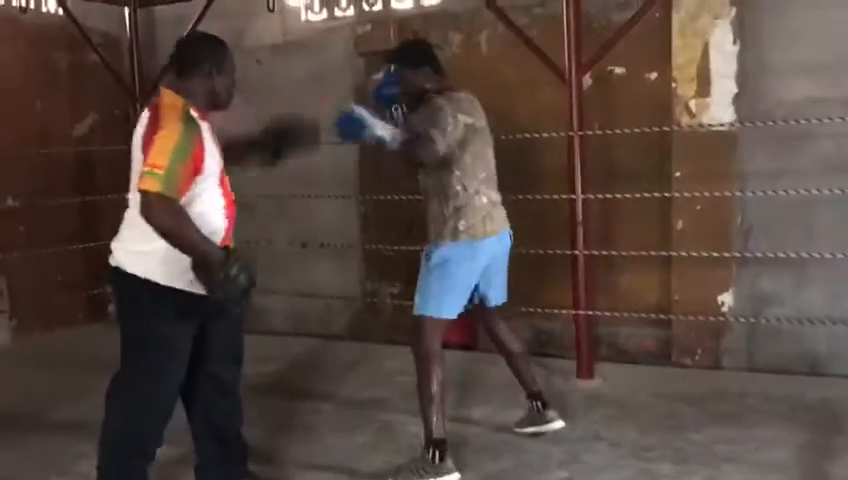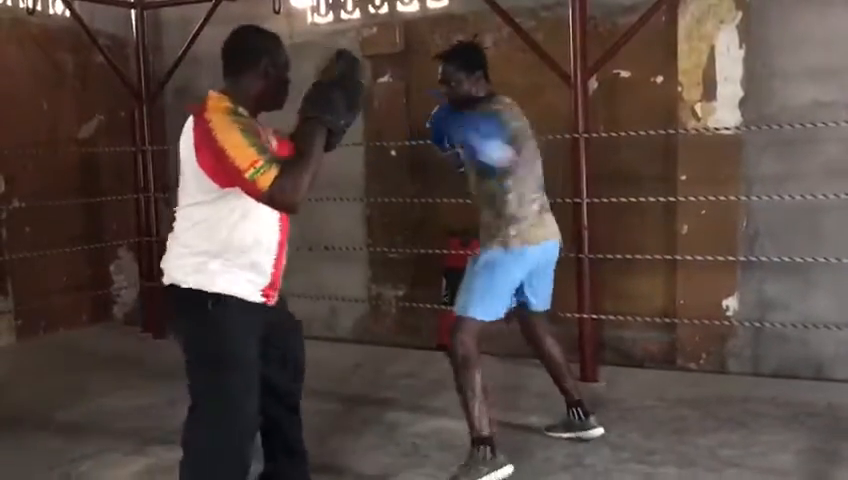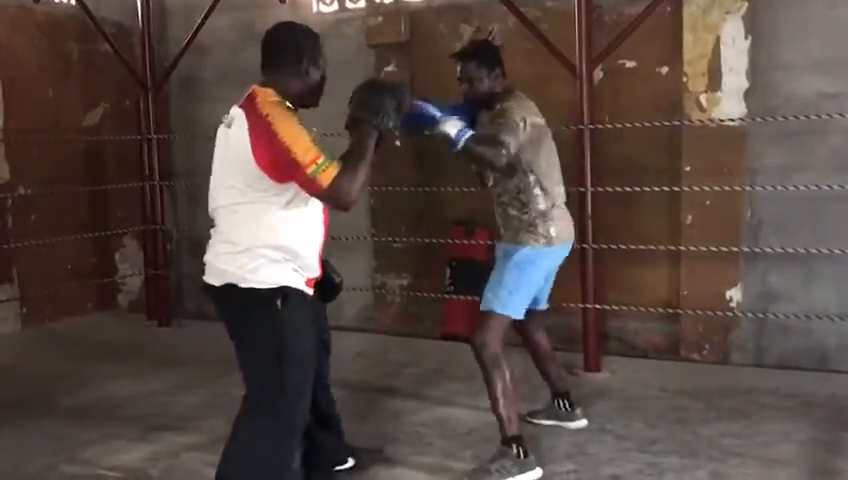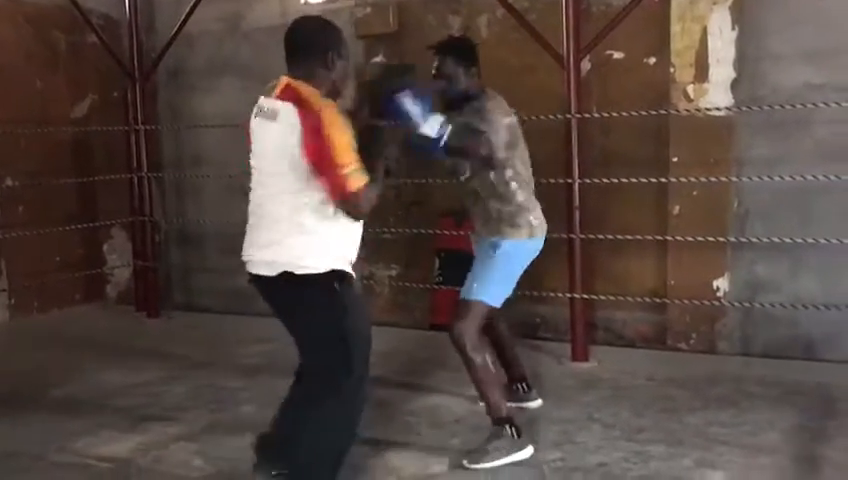
dt=1s
person 1, frame 1
left shoulder: (194, 118)
right shoulder: (172, 122)
left elbow: (228, 154)
right elbow: (155, 204)
left wrist: (275, 138)
right wrist: (215, 258)
left hip: (191, 280)
right hip: (155, 281)
left knee: (217, 379)
right knee: (148, 393)
person 1, frame 2
left shoulder: (247, 122)
right shoulder: (220, 123)
left elbow: (288, 158)
right elbow: (287, 194)
left wrist: (317, 122)
right wrist: (319, 124)
left hip: (253, 289)
right hip: (211, 293)
left knee: (281, 386)
right knee: (226, 411)
person 1, frame 3
left shoulder: (250, 112)
right shoulder: (275, 120)
right elbow: (343, 193)
right wrist: (368, 129)
left hip: (272, 278)
right hip: (260, 285)
left knee: (307, 369)
right knee: (276, 404)
person 1, frame 4
left shoulder: (268, 108)
right shoulder: (321, 115)
right elbow: (358, 204)
right wrist: (379, 160)
left hip: (268, 262)
right hip: (312, 271)
left knee: (323, 367)
right knee: (341, 381)
person 2, frame 1
left shoulder: (441, 108)
right shoulder: (463, 103)
left elbow: (430, 154)
right elbow: (430, 153)
right wrist: (404, 117)
left hip: (458, 240)
right hip: (494, 232)
left knee: (426, 339)
right knee: (492, 319)
right ankle: (540, 406)
person 2, frame 2
left shoulder: (495, 113)
right shoulder: (488, 113)
left elbow: (505, 163)
right elbow: (479, 172)
left wrist: (488, 147)
right wrist: (460, 146)
left hip: (510, 245)
right hip: (542, 240)
left knee: (461, 342)
right knee: (535, 327)
right ankle: (580, 414)
person 2, frame 3
left shoulder: (512, 111)
right shoulder: (503, 111)
left elbow: (495, 159)
right elbow: (493, 170)
left wrist: (450, 126)
right wrist: (460, 132)
left hip: (535, 241)
right hip: (547, 235)
left knee: (485, 338)
right knee: (528, 323)
right ankle: (565, 406)
person 2, frame 4
left shoulder: (488, 109)
right shoulder: (465, 109)
left elbow: (485, 158)
left wrist: (425, 122)
right wrist: (427, 122)
left hip: (513, 235)
right hip: (497, 233)
left knee: (463, 330)
right knee: (482, 314)
left ankle: (508, 434)
right ankle: (521, 387)
